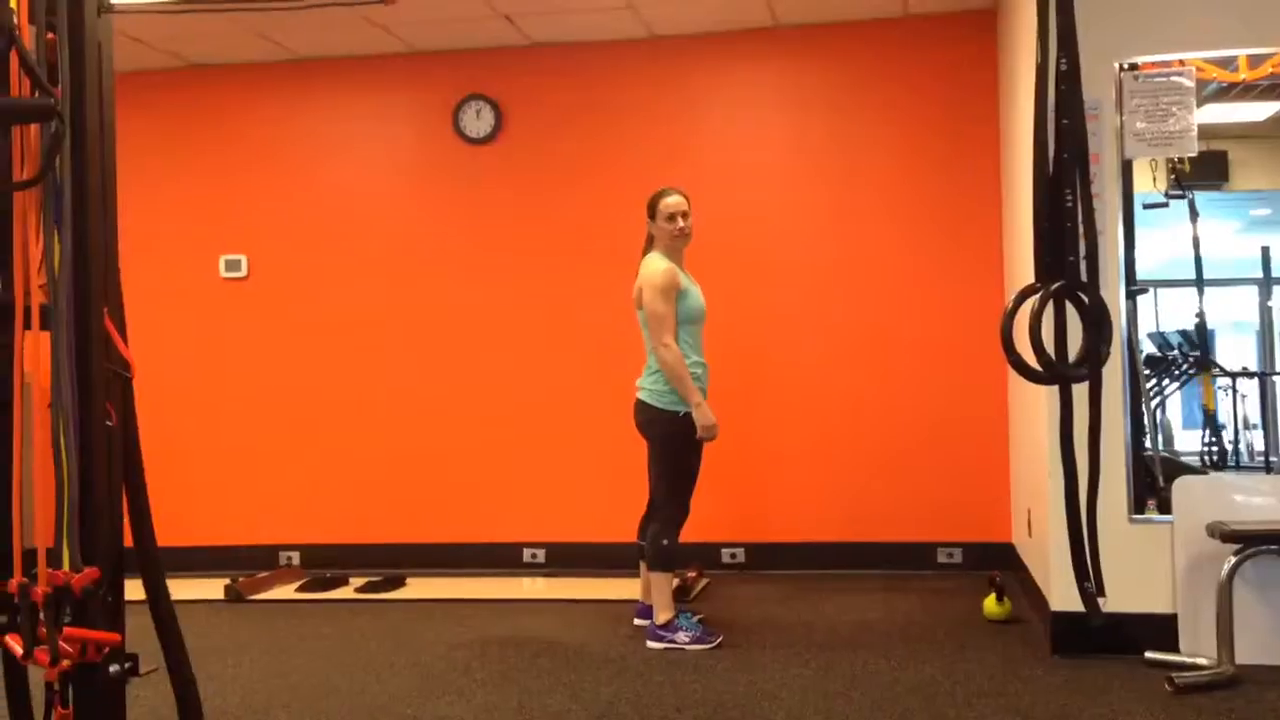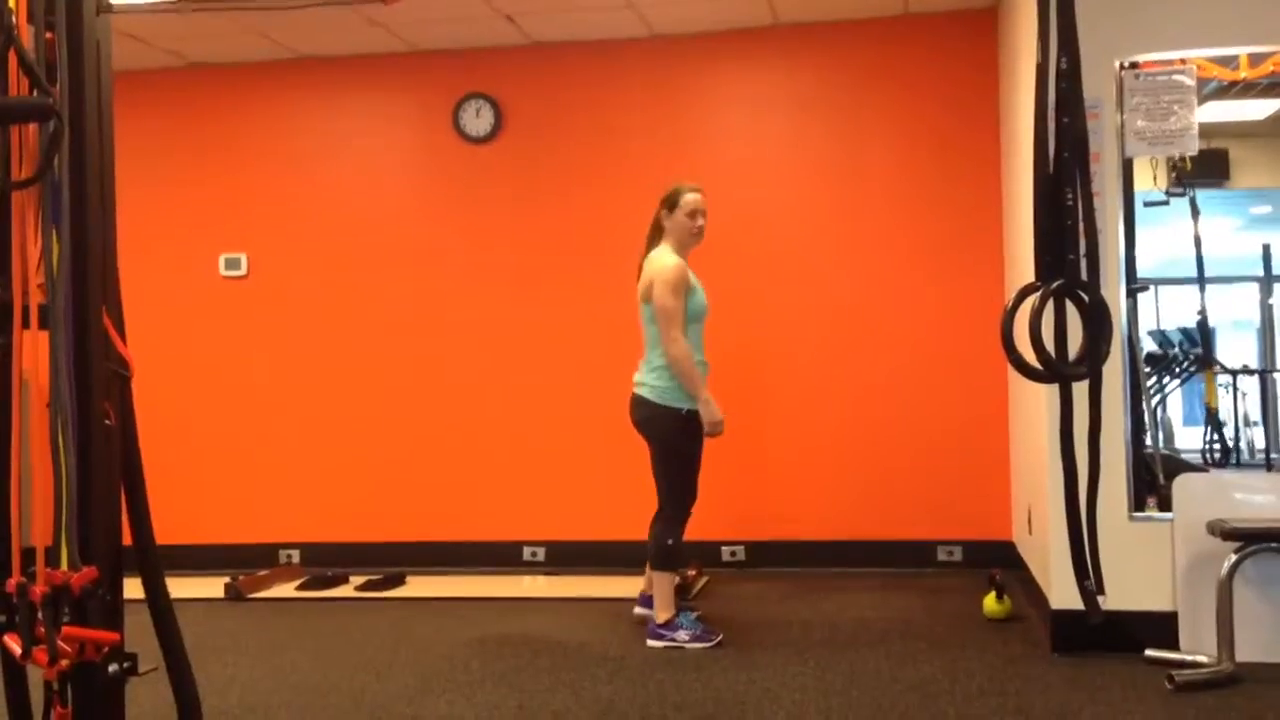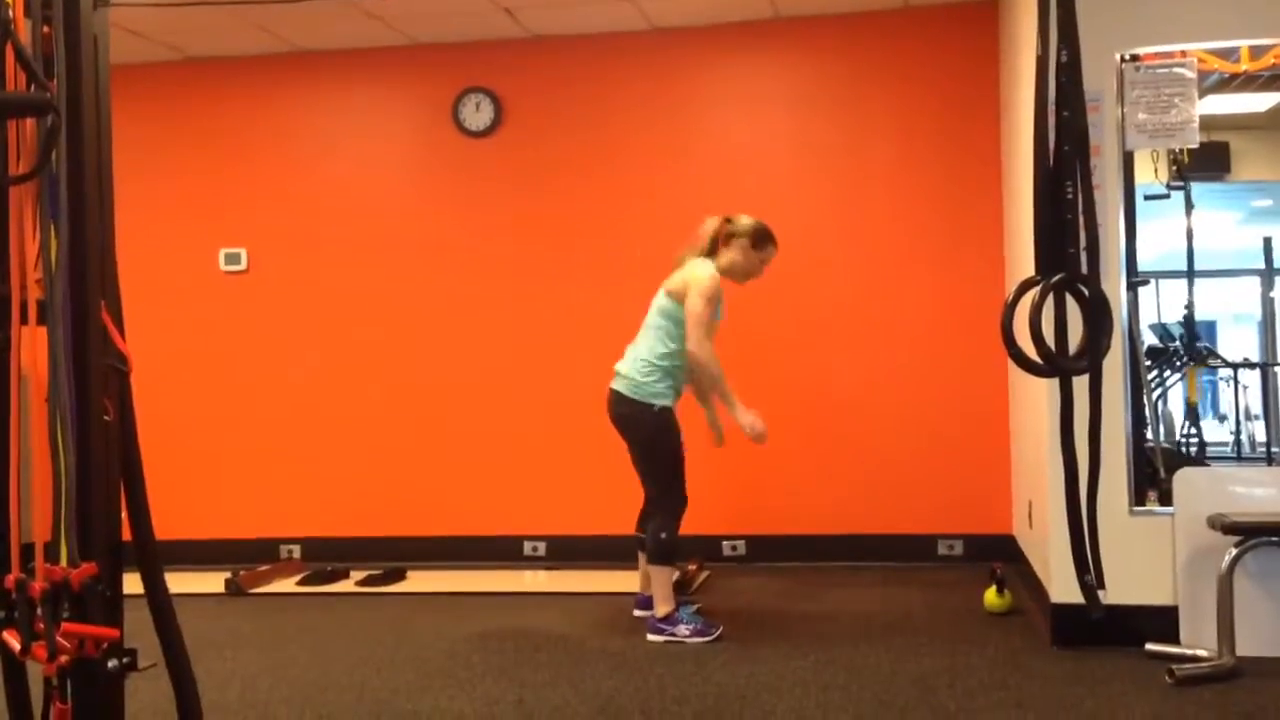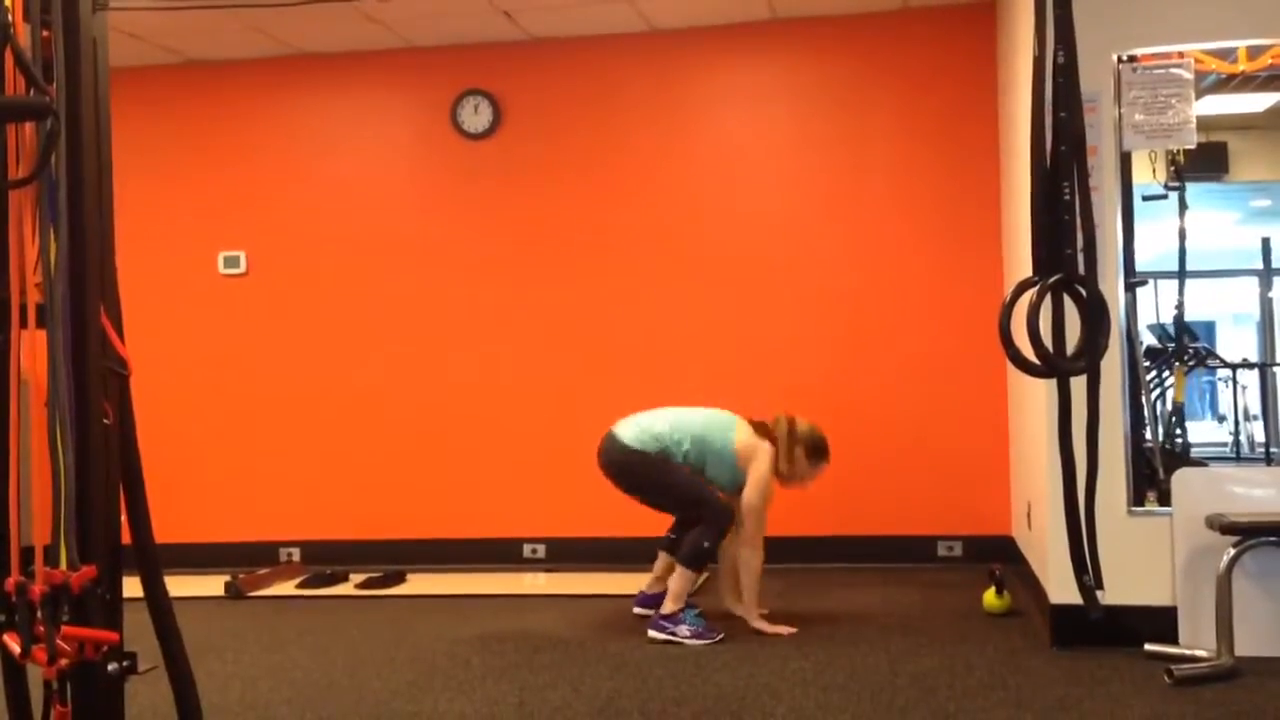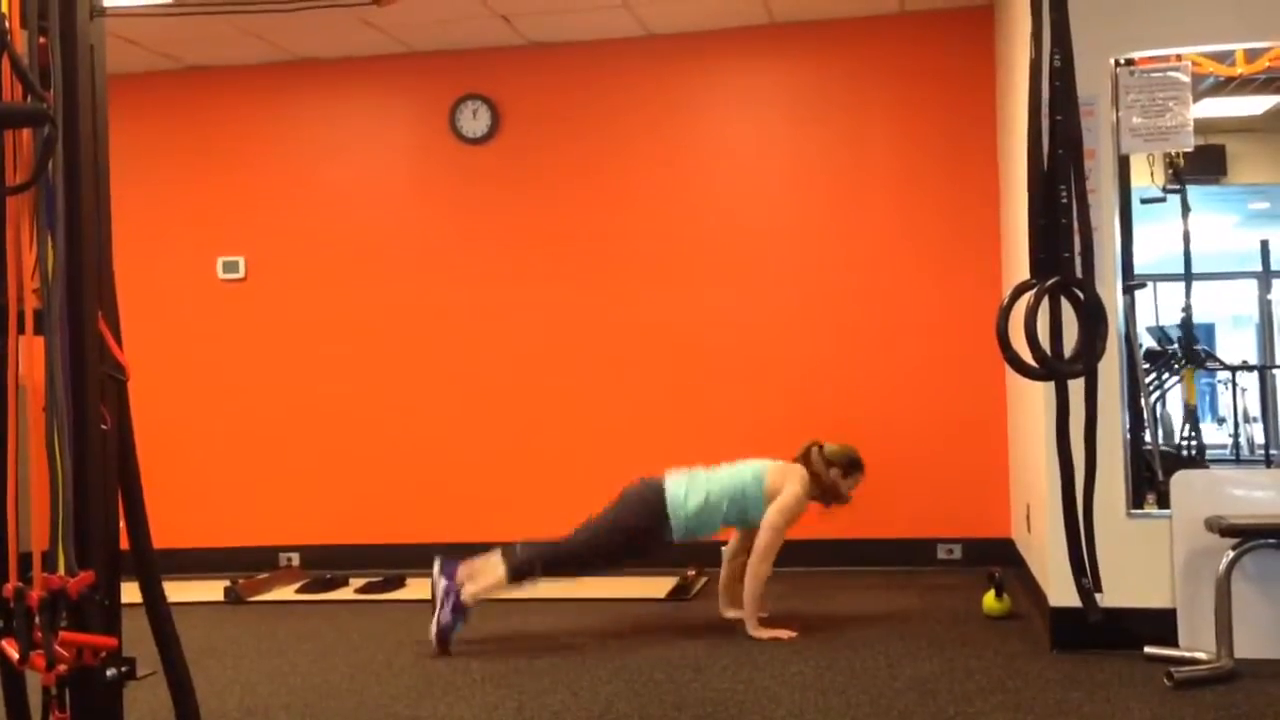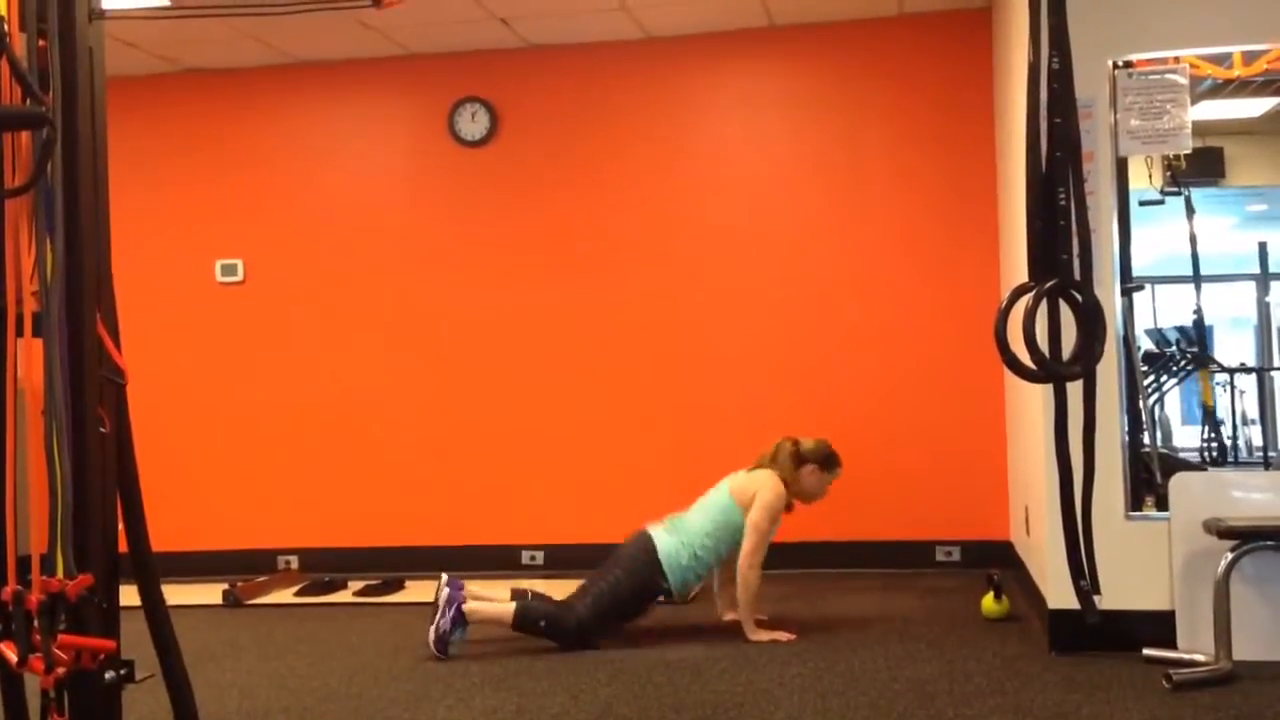
dt=0.5s
person 1, frame 1
left shoulder: (674, 270)
right shoulder: (659, 271)
right elbow: (665, 347)
left wrist: (695, 404)
right wrist: (699, 406)
left hip: (669, 406)
right hip: (669, 408)
left knee: (662, 507)
right knee: (671, 510)
left ankle: (650, 604)
right ankle: (664, 624)
person 1, frame 2
left shoulder: (671, 265)
right shoulder: (668, 266)
right elbow: (674, 344)
left wrist: (698, 401)
right wrist: (706, 402)
left hip: (662, 401)
right hip: (668, 405)
left knee: (675, 502)
right knee: (676, 506)
left ankle: (652, 594)
right ankle: (664, 622)
person 1, frame 3
left shoulder: (699, 276)
right shoulder: (707, 278)
left elbow: (693, 357)
right elbow: (697, 350)
left wrist: (711, 413)
right wrist: (736, 410)
left hip: (634, 397)
right hip: (641, 399)
left knee: (660, 495)
right knee: (669, 499)
left ankle: (649, 595)
right ankle: (664, 616)
person 1, frame 4
left shoulder: (748, 452)
right shoulder: (762, 460)
left elbow: (736, 536)
right elbow: (751, 544)
left wrist: (732, 599)
right wrist: (753, 615)
left hip: (624, 445)
right hip: (632, 452)
left knee: (700, 514)
right knee: (714, 516)
left ankle: (652, 594)
right ankle: (670, 616)
person 1, frame 5
left shoulder: (782, 476)
right shoulder: (799, 487)
left elbow: (740, 542)
right elbow: (761, 559)
left wrist: (731, 605)
right wrist: (753, 624)
left hip: (661, 499)
right hip: (660, 515)
left knee: (571, 553)
right knee: (568, 556)
left ankle: (458, 575)
right ankle: (461, 597)
person 1, frame 6
left shoulder: (758, 479)
right shoulder: (775, 489)
left elbow: (728, 549)
right elbow: (748, 563)
left wrist: (729, 608)
right wrist: (752, 628)
left hip: (655, 551)
right hip: (655, 565)
left knee: (569, 611)
right knee: (570, 625)
left ankle: (462, 594)
right ankle: (464, 610)
